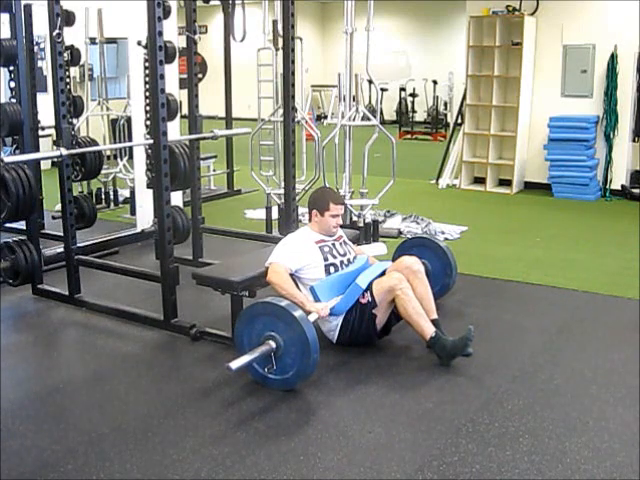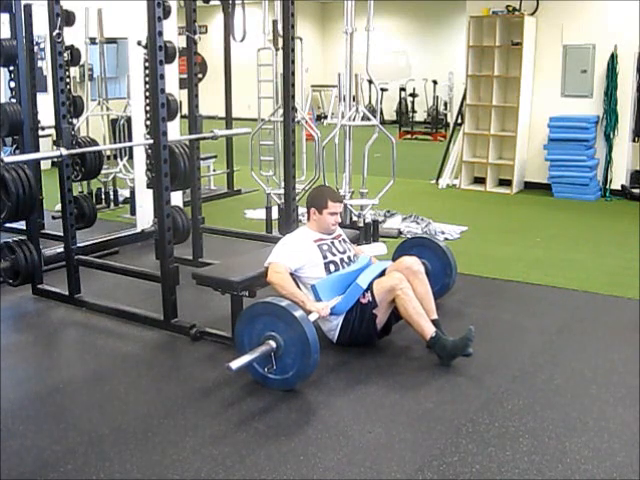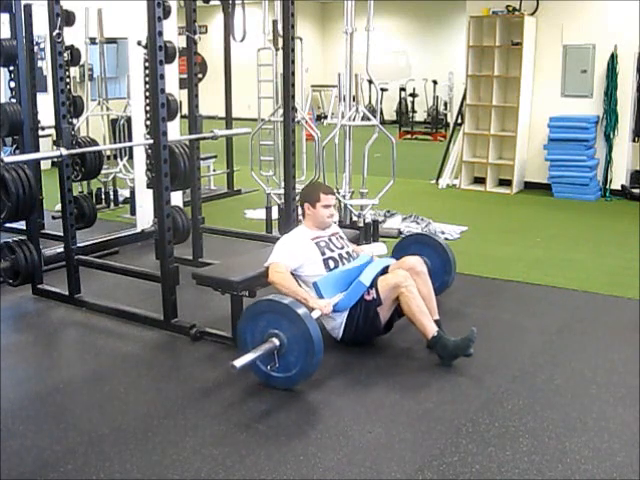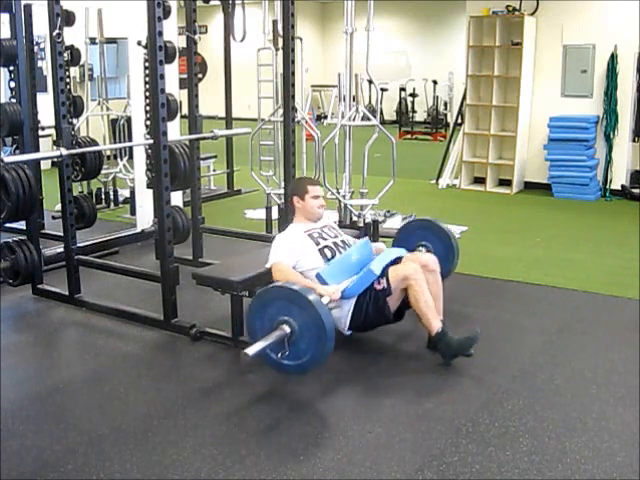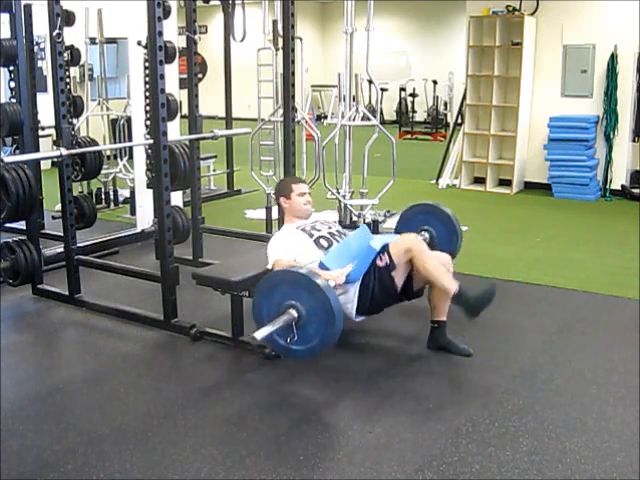
dt=0.2s
person 1, frame 1
left shoulder: (335, 233)
right shoulder: (296, 243)
left elbow: (356, 253)
right elbow: (274, 275)
left wrist: (386, 269)
right wrist: (308, 305)
left hip: (365, 302)
right hip: (343, 321)
left knee: (410, 264)
right knee: (395, 282)
left ankle: (437, 332)
right ankle: (440, 345)
person 1, frame 2
left shoulder: (334, 232)
right shoulder: (295, 243)
left elbow: (355, 252)
right elbow: (275, 275)
left wrist: (384, 268)
right wrist: (308, 304)
left hip: (365, 301)
right hip: (343, 321)
left knee: (410, 264)
right knee: (396, 282)
left ankle: (438, 333)
right ankle: (440, 345)
person 1, frame 3
left shoulder: (332, 229)
right shoulder: (293, 242)
right elbow: (276, 275)
left wrist: (386, 265)
right wrist: (311, 301)
left hip: (367, 297)
right hip: (346, 318)
left knee: (413, 263)
right knee: (401, 280)
left ankle: (438, 333)
right ankle: (441, 345)
person 1, frame 4
left shoulder: (326, 224)
right shoulder: (287, 240)
left elbow: (355, 245)
right elbow: (279, 273)
left wrist: (381, 250)
right wrist: (319, 289)
left hip: (370, 285)
right hip: (351, 307)
left knee: (428, 261)
right knee: (410, 271)
left ankle: (438, 334)
right ankle: (443, 341)
person 1, frame 5
left shoulder: (320, 221)
right shoulder: (283, 239)
right elbow: (283, 269)
left wrist: (391, 241)
right wrist: (324, 275)
left hip: (375, 273)
right hip: (355, 290)
left knee: (442, 261)
right knee: (411, 243)
left ankle: (438, 334)
right ankle: (463, 299)
